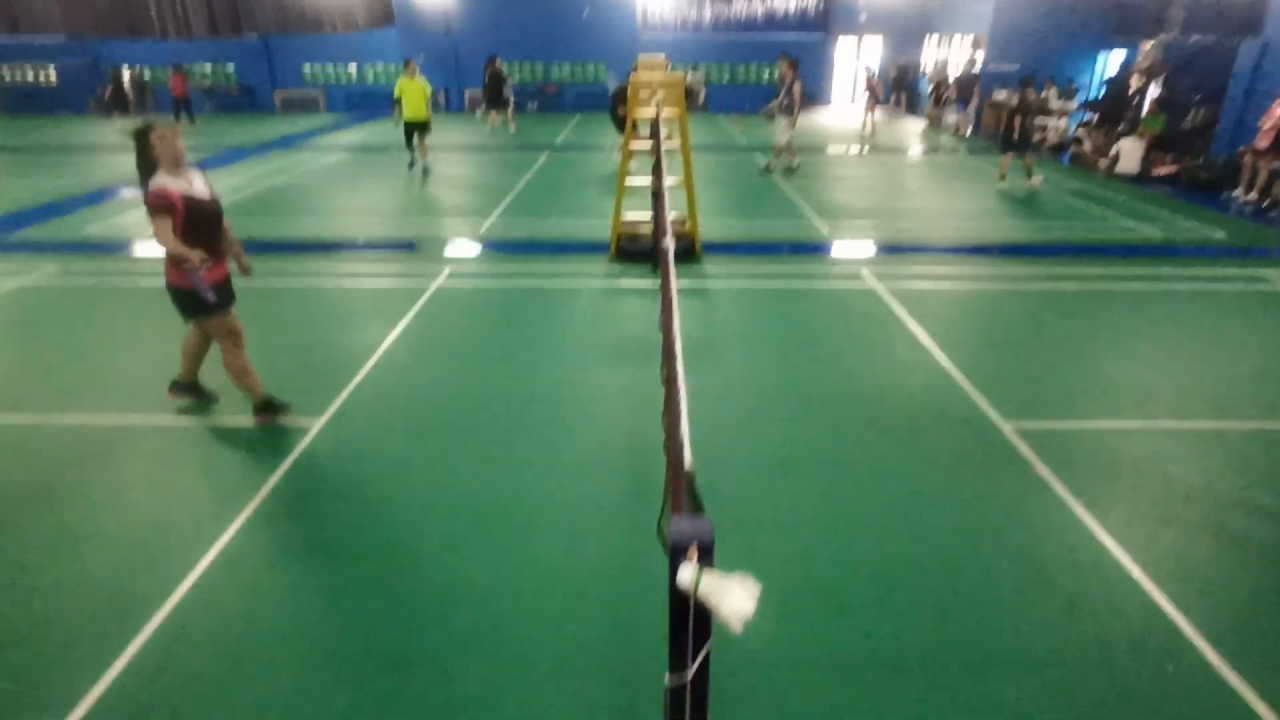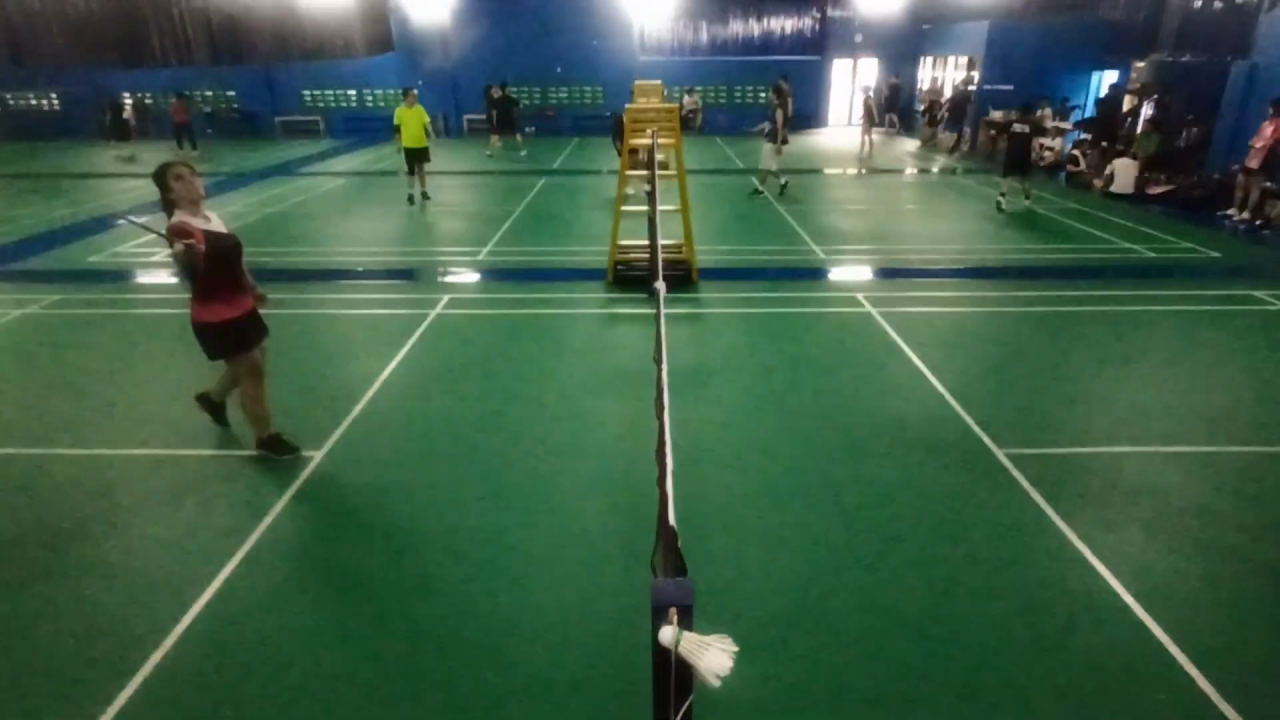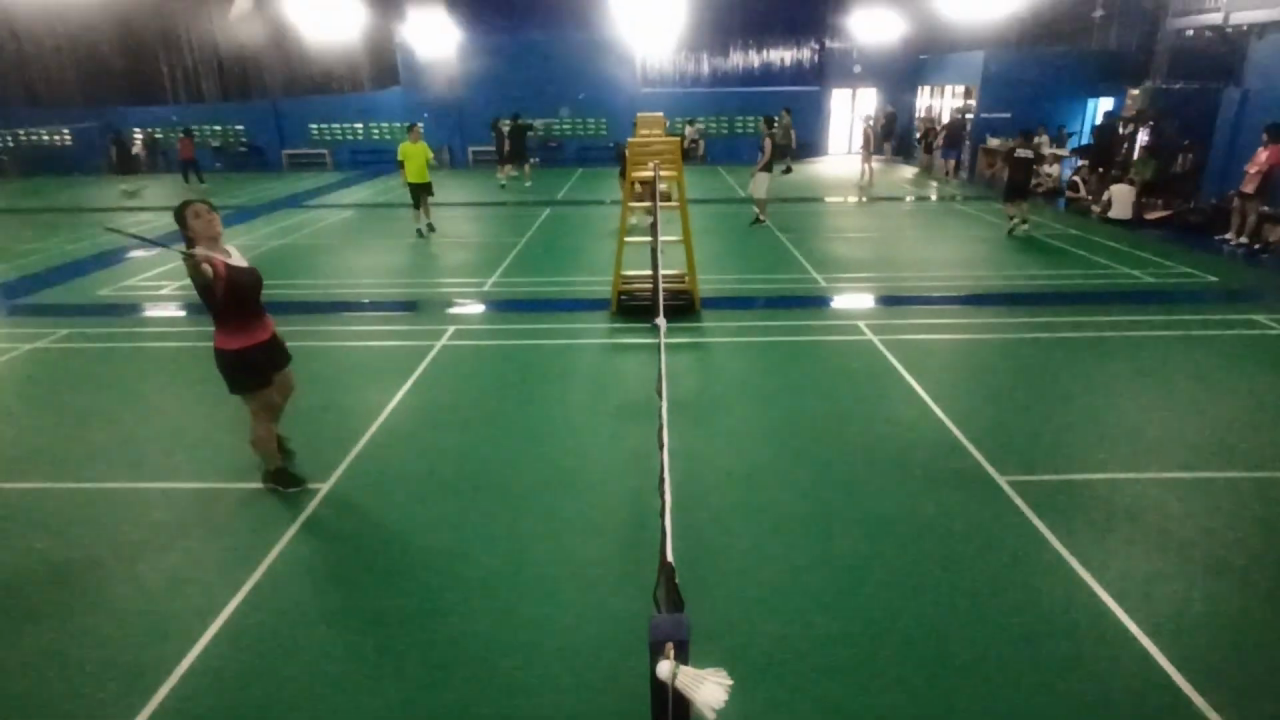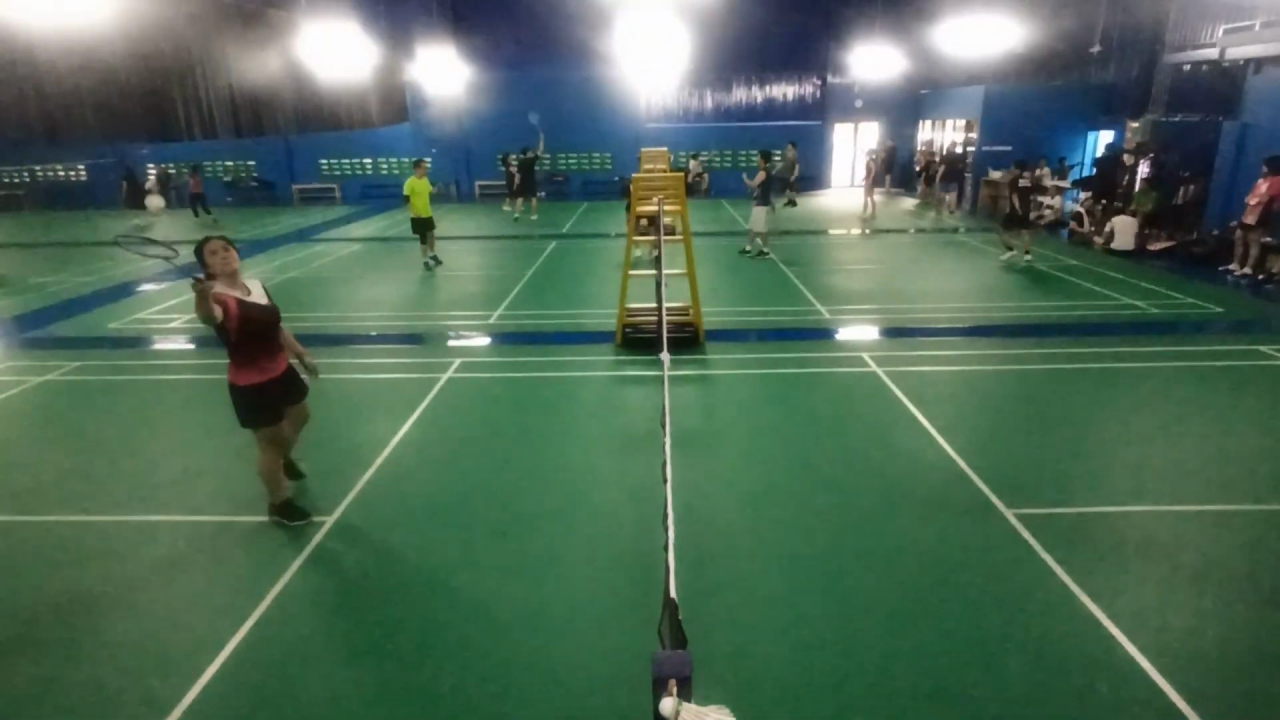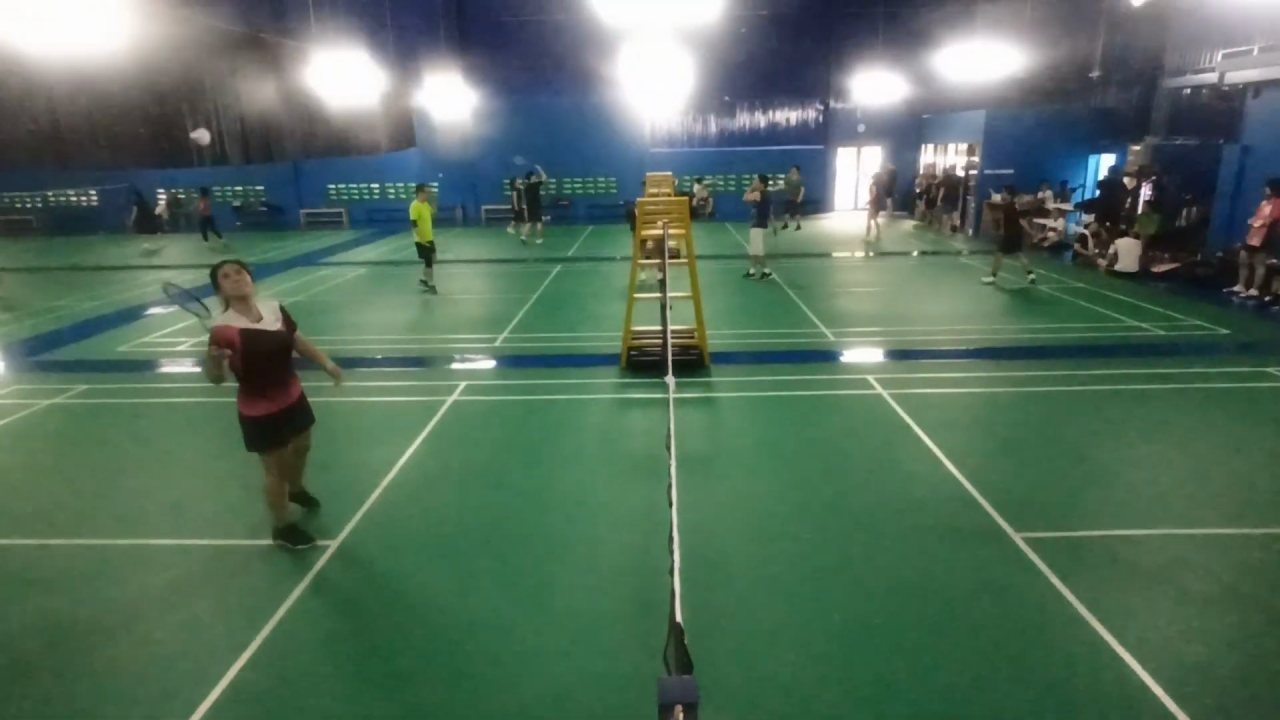
dt=0.2s
person 1, frame 1
left shoulder: (197, 177)
right shoulder: (159, 192)
left elbow: (218, 221)
right elbow: (164, 235)
left wrist: (239, 254)
right wrist: (187, 254)
left hip: (215, 273)
right hip: (191, 281)
left knee: (204, 329)
right knee: (231, 336)
left ankle: (185, 382)
right ankle: (261, 402)
person 1, frame 2
left shoulder: (213, 217)
right shoulder: (181, 228)
right elbow: (182, 255)
left wrist: (253, 287)
right wrist: (184, 251)
left hip: (241, 307)
right hip: (216, 318)
left knee: (247, 368)
right knee: (253, 372)
left ankle: (212, 398)
right ankle: (266, 438)
person 1, frame 3
left shoulder: (233, 252)
right shoulder: (203, 261)
right elbow: (202, 274)
left wrist: (272, 326)
right wrist: (194, 265)
left hip: (264, 337)
right hip: (236, 350)
left knee: (285, 388)
right knee: (263, 408)
left ankle: (268, 436)
right ankle: (273, 470)
person 1, frame 4
left shoulder: (257, 286)
right shoulder: (217, 297)
right elbow: (211, 318)
left wrist: (302, 356)
right wrist: (202, 300)
left hip: (281, 370)
right hip: (250, 384)
left knee: (299, 417)
right knee: (270, 441)
left ankle: (284, 461)
right ankle: (279, 503)
person 1, frame 5
left shoulder: (276, 310)
right shoulder: (223, 330)
left elbow: (302, 345)
right elbow: (216, 376)
left wrist: (326, 364)
right wrist: (214, 363)
left hip: (292, 399)
right hip: (258, 412)
left knee: (301, 448)
right knee: (276, 469)
left ankle: (295, 489)
right ankle: (283, 528)
